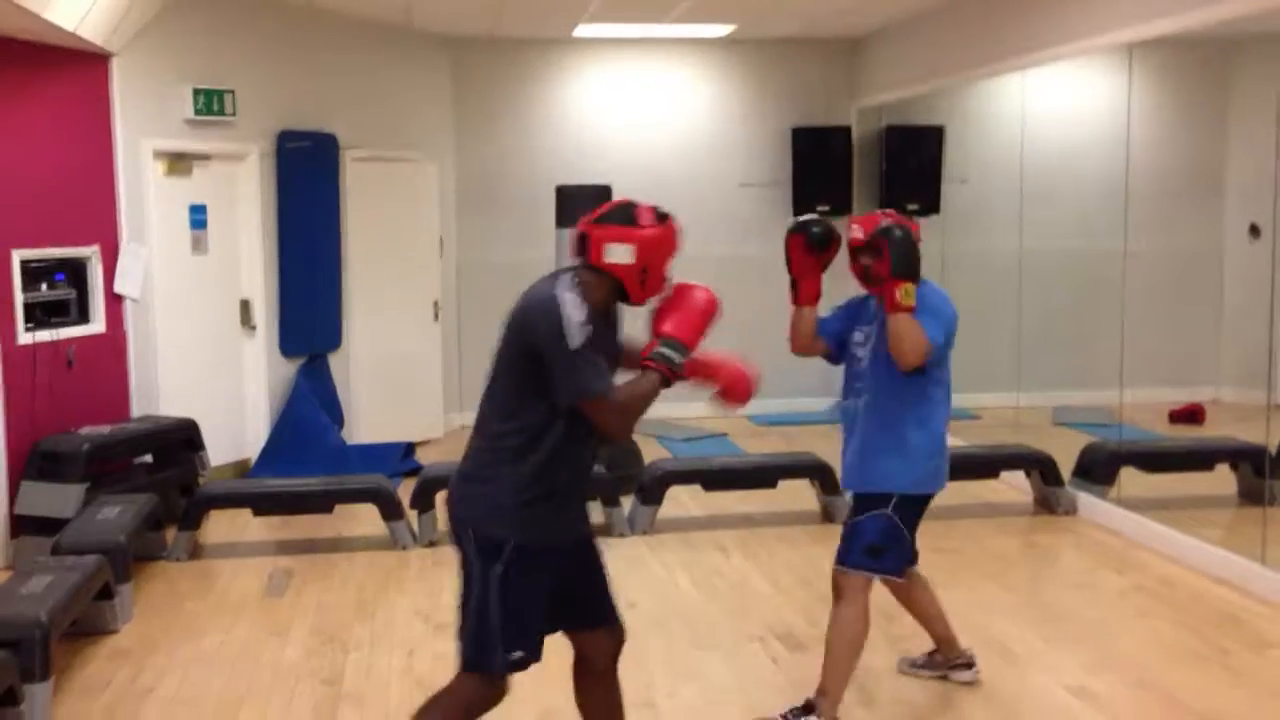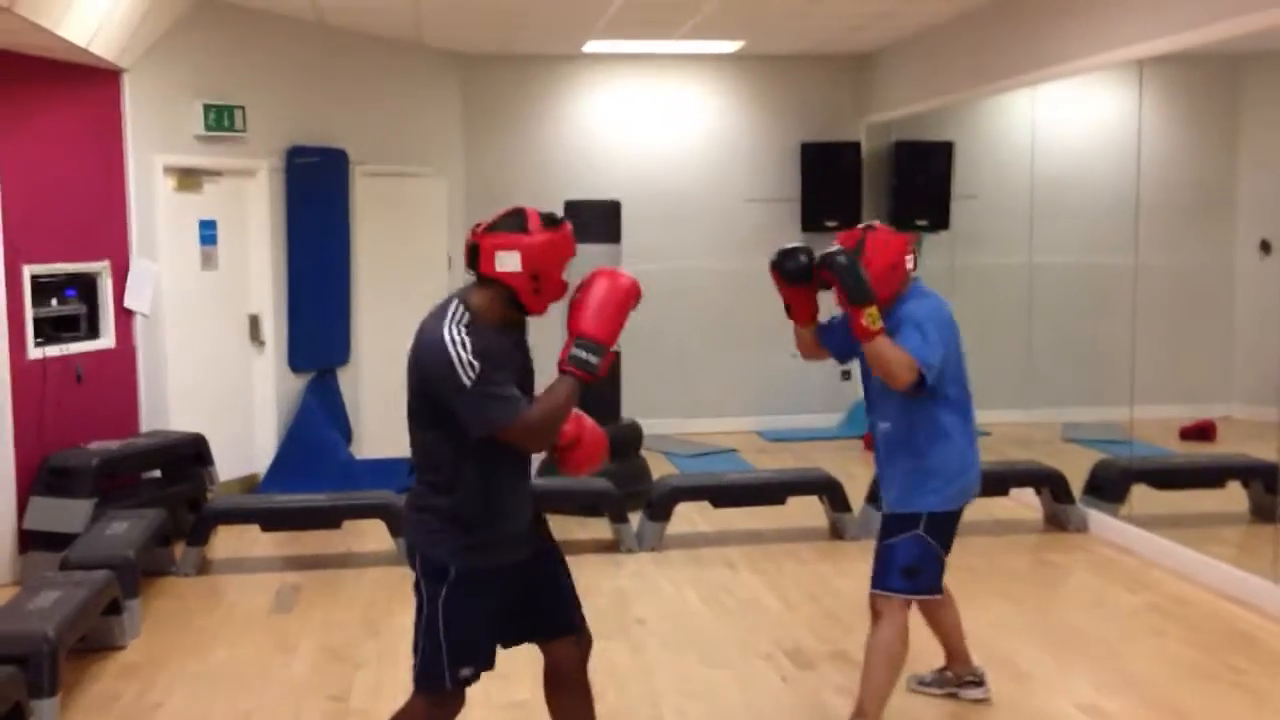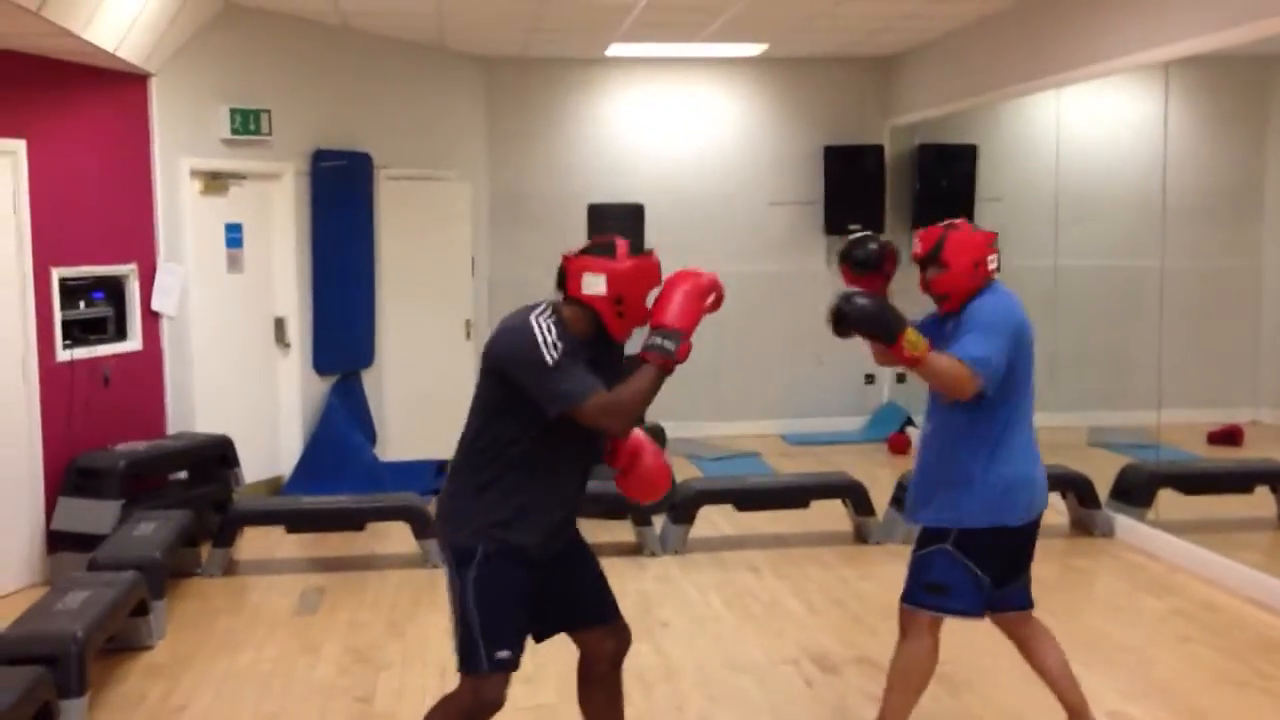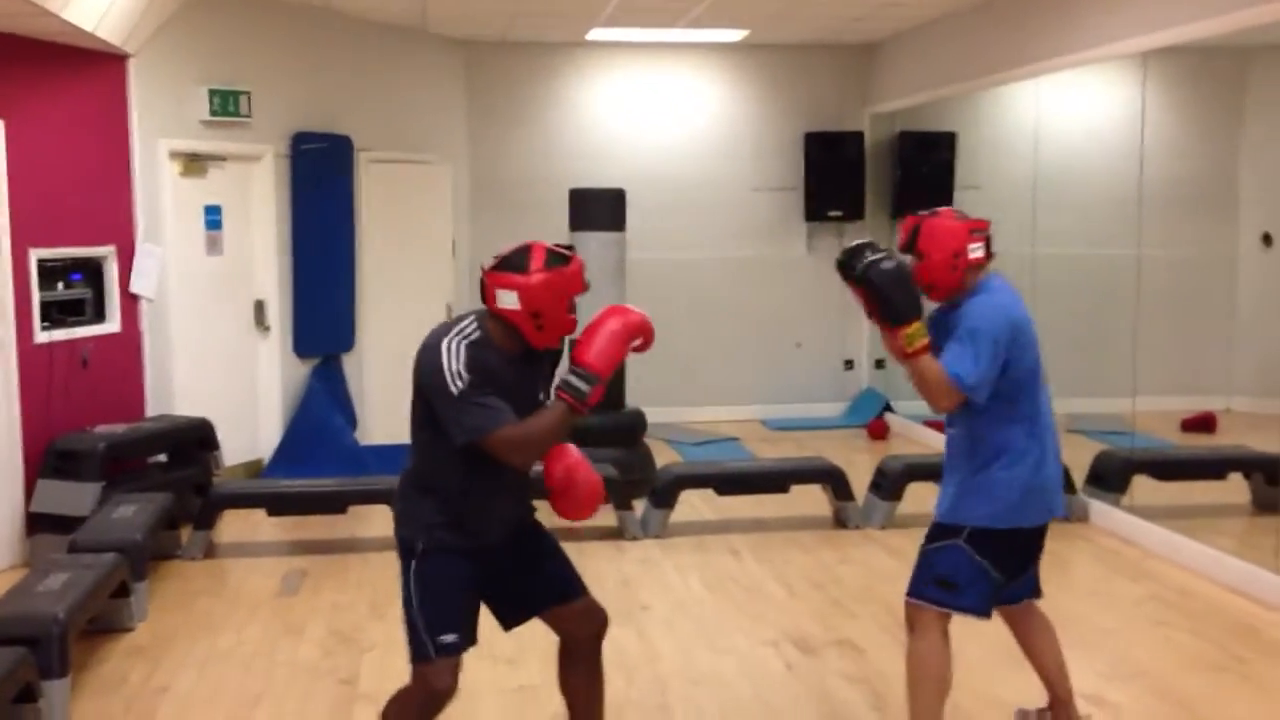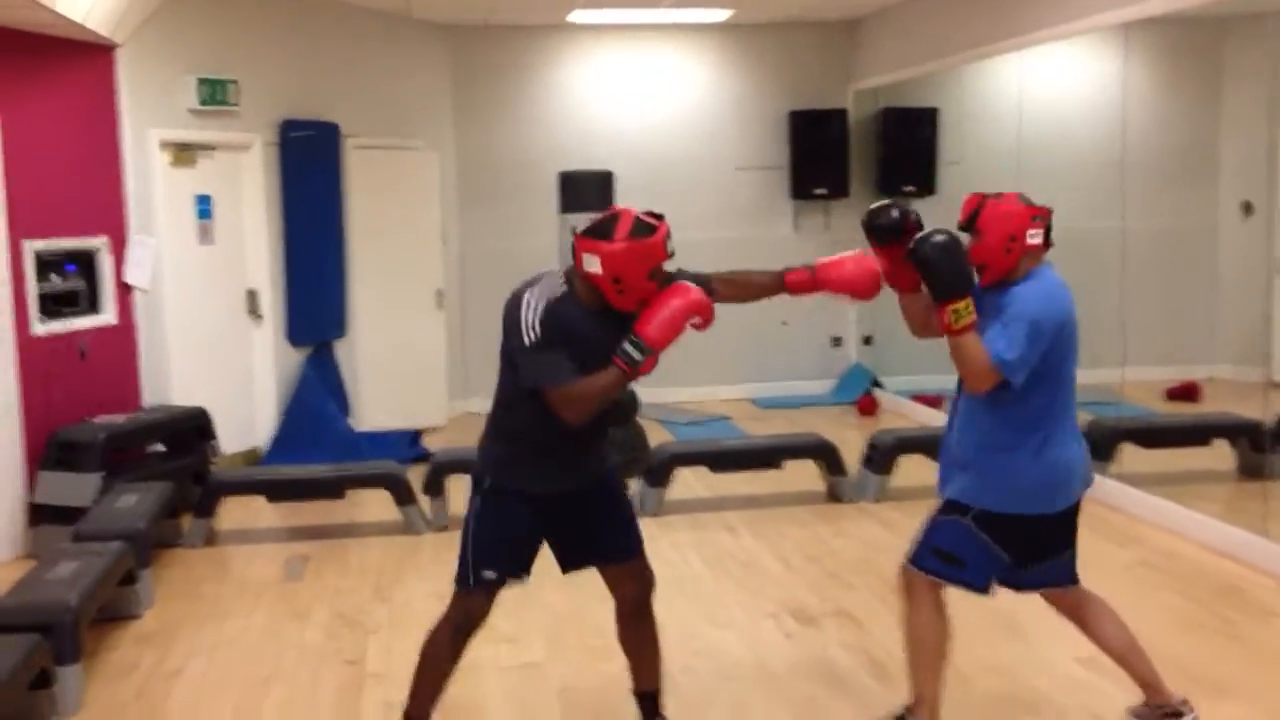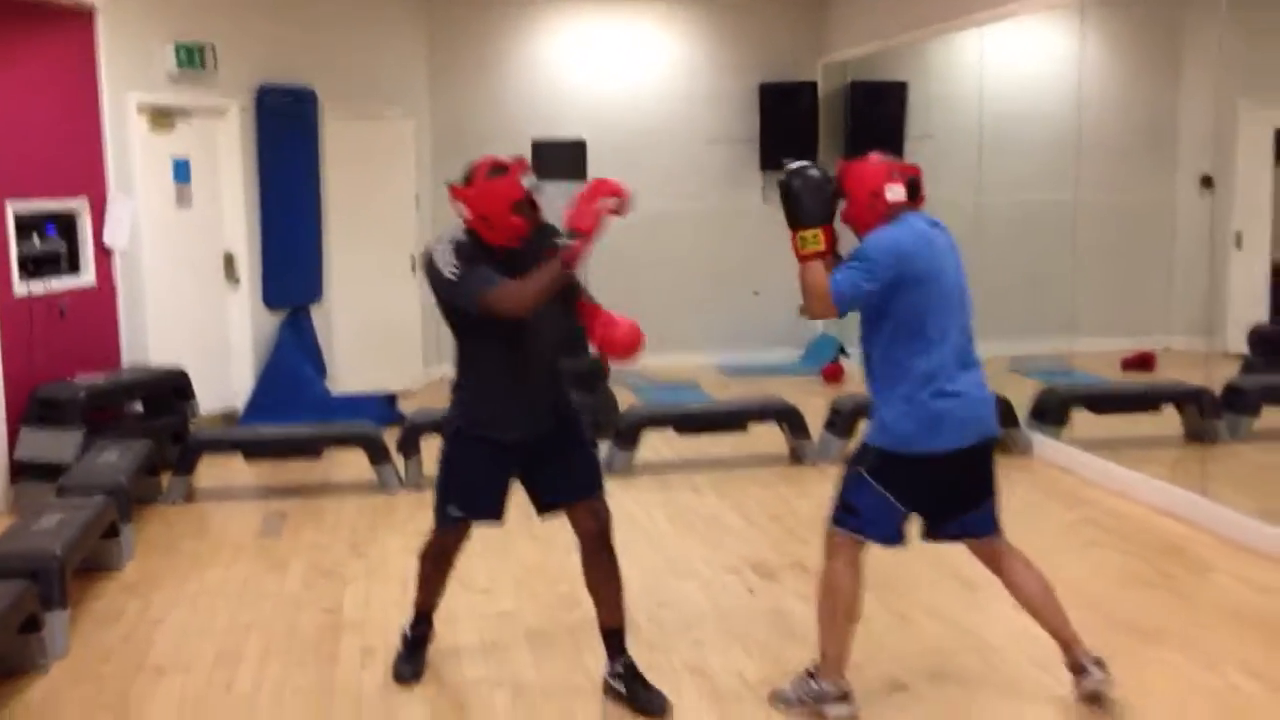
dt=0.5s
person 1, frame 1
left shoulder: (928, 302)
right shoulder: (862, 307)
left elbow: (909, 355)
right elbow: (804, 345)
left wrist: (900, 283)
right wrist: (806, 280)
left hip: (899, 468)
right hip: (873, 463)
left knee: (851, 579)
right knee: (892, 568)
right ankle: (953, 655)
person 1, frame 2
left shoulder: (923, 311)
right shoulder: (881, 311)
left elbow: (900, 375)
right elbow: (812, 347)
left wrist: (861, 309)
right wrist: (799, 299)
left hip: (930, 477)
right hip: (911, 473)
left knee: (890, 600)
right knee: (920, 580)
right ankle: (962, 672)
person 1, frame 3
left shoulder: (992, 311)
right shoulder: (960, 314)
left elbow: (962, 382)
right elbow: (889, 357)
left wrist: (898, 333)
right wrist: (871, 295)
left hip: (977, 498)
right hip: (1007, 494)
left knee: (919, 617)
right knee: (1012, 615)
person 1, frame 4
left shoulder: (988, 312)
right shoulder: (971, 302)
left elbow: (944, 395)
right elbow: (910, 355)
left wrist: (906, 322)
right wrist: (880, 301)
left hip: (993, 494)
right hip: (1017, 486)
left knee: (925, 612)
right knee: (1015, 603)
person 1, frame 5
left shoulder: (1035, 302)
right shoulder: (1012, 291)
left elbow: (978, 376)
right elbow: (923, 325)
left wrist: (956, 297)
right wrist: (900, 259)
left hip: (1001, 482)
right hip: (1050, 475)
left knee: (920, 581)
right knee: (1067, 595)
person 1, frame 6
left shoulder: (891, 244)
right shoulder: (929, 237)
left elbow: (821, 304)
right elbow: (860, 279)
left wrist: (809, 230)
right wrist: (821, 224)
left hip: (910, 432)
right hip: (969, 424)
left knee: (844, 543)
right knee: (992, 548)
right ankle: (1082, 660)
person 2, frame 1
left shoulder: (592, 304)
right shoulder: (555, 309)
left elbow: (612, 358)
right elbow: (613, 419)
left wrist: (700, 365)
right wrist: (670, 353)
left hip: (554, 514)
right hip: (505, 520)
left knee: (601, 644)
person 2, frame 2
left shoulder: (503, 317)
right shoulder: (448, 341)
right elbow: (529, 433)
left wrist: (561, 420)
right wrist: (586, 350)
left hip: (516, 528)
right hip: (457, 546)
left knee: (570, 650)
person 2, frame 3
left shoulder: (600, 339)
right shoulder: (528, 338)
right elbow: (608, 416)
left wrist: (628, 445)
right wrist: (669, 339)
left hip: (548, 531)
right hip: (486, 534)
left knee: (607, 645)
person 2, frame 4
left shoulder: (538, 344)
right shoulder: (452, 354)
right elbow: (515, 448)
left wrist: (558, 450)
right wrist: (587, 376)
left hip: (507, 523)
right hip: (440, 534)
left knee: (586, 624)
person 2, frame 5
left shoulder: (633, 293)
right shoulder: (535, 307)
left elbow: (717, 288)
right elbow: (573, 407)
left wrist: (807, 276)
right wrist: (641, 348)
left hip: (585, 472)
right hip: (514, 477)
left knee: (635, 587)
right knee: (470, 607)
person 2, frame 6
left shoulder: (542, 238)
right shoulder: (450, 258)
left elbow: (566, 289)
right elbow: (516, 303)
left wrist: (596, 315)
right wrist: (575, 238)
left hip: (550, 415)
right hip: (482, 425)
left knee: (595, 529)
right knee: (447, 538)
left ankle: (619, 667)
right ankle: (418, 633)
